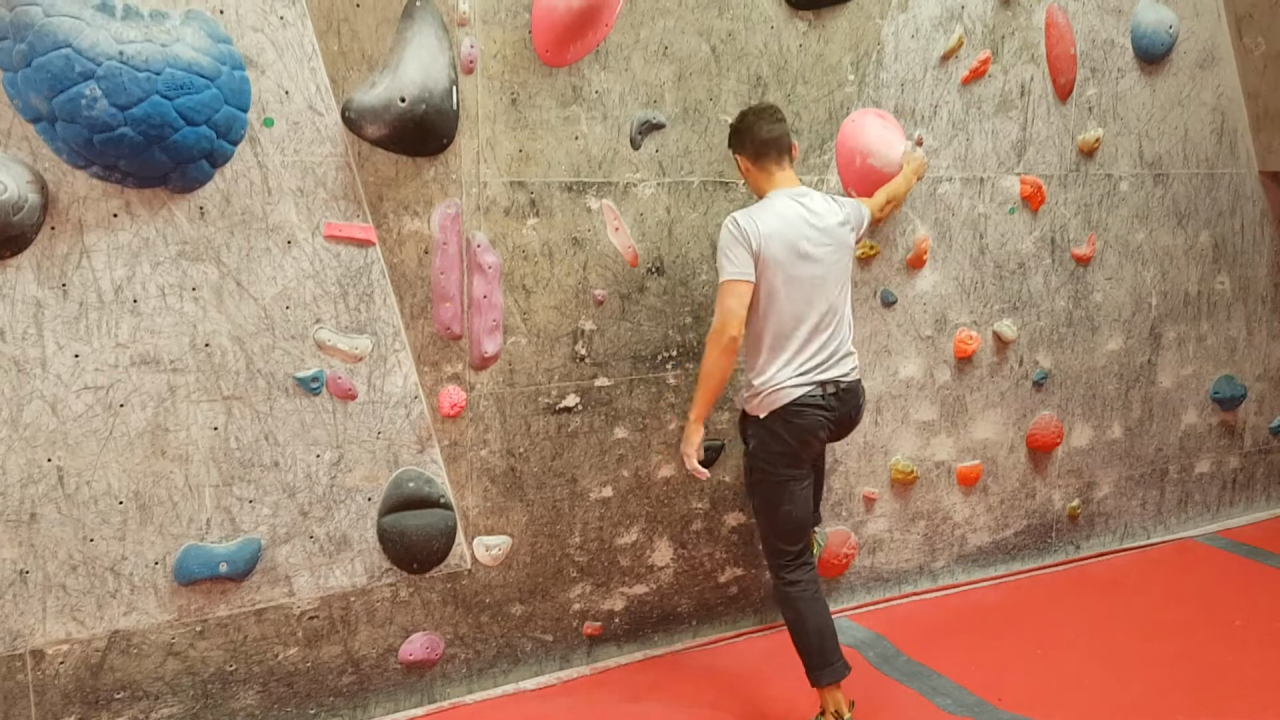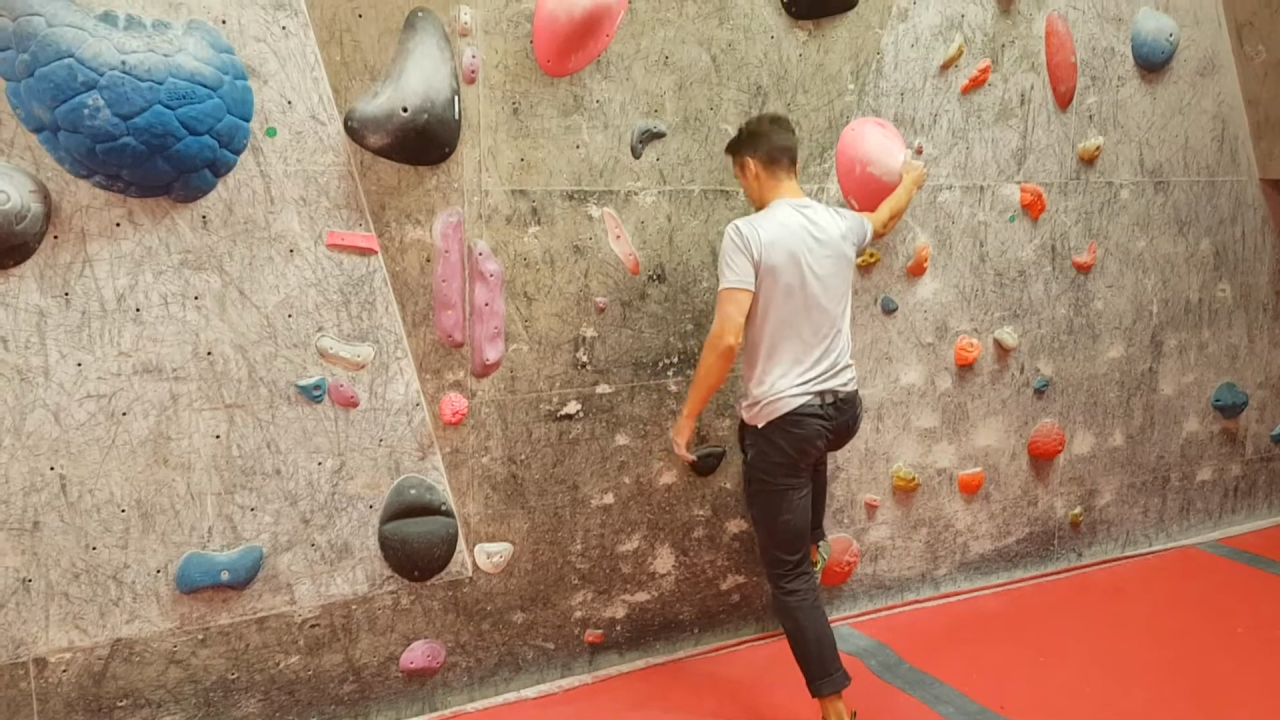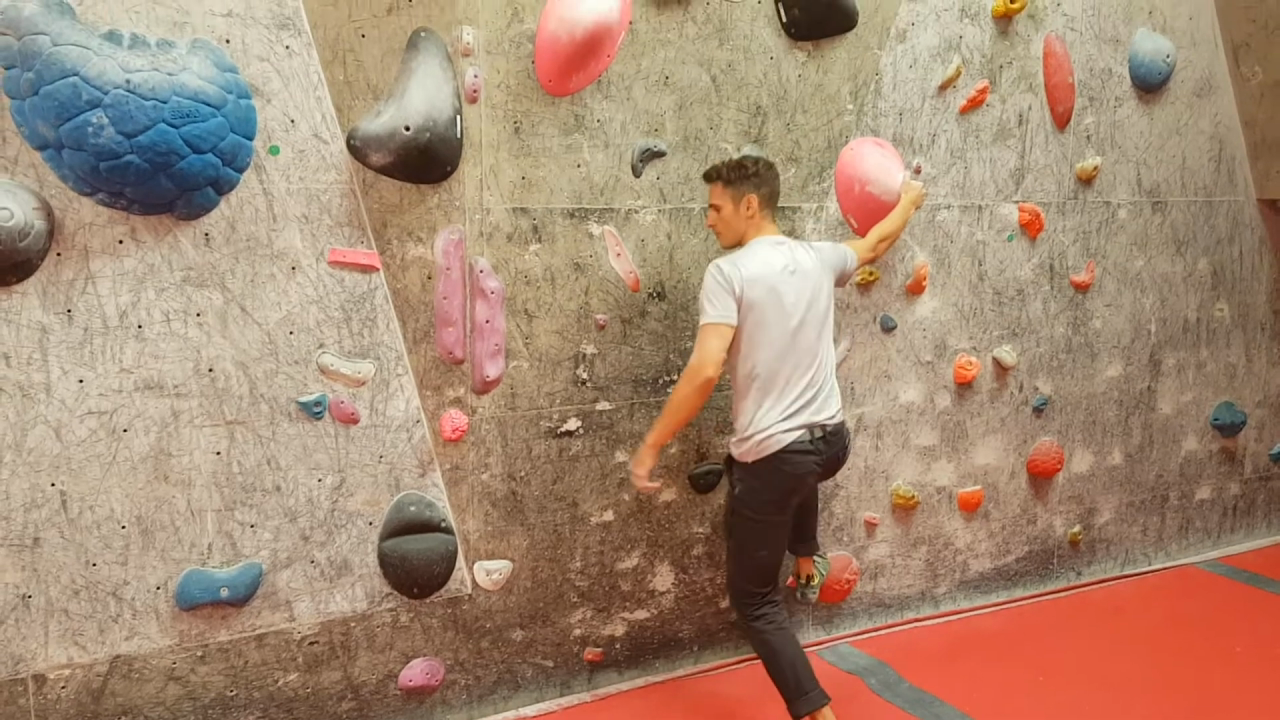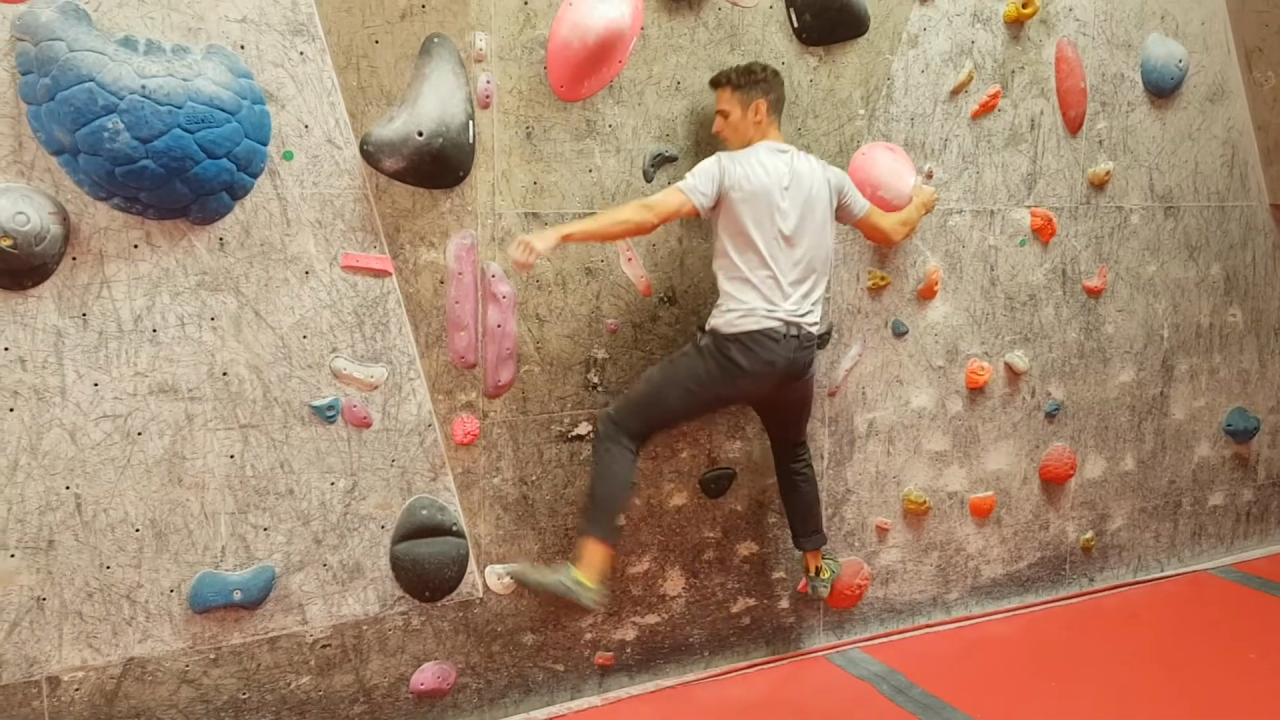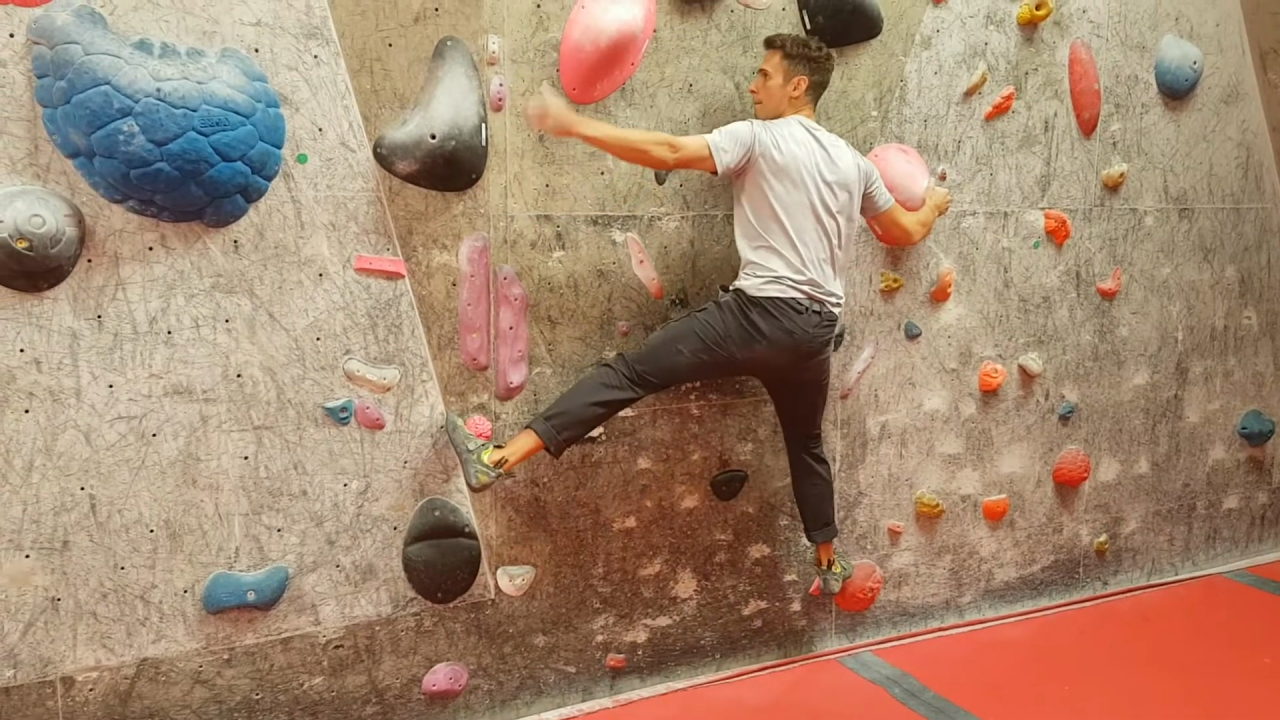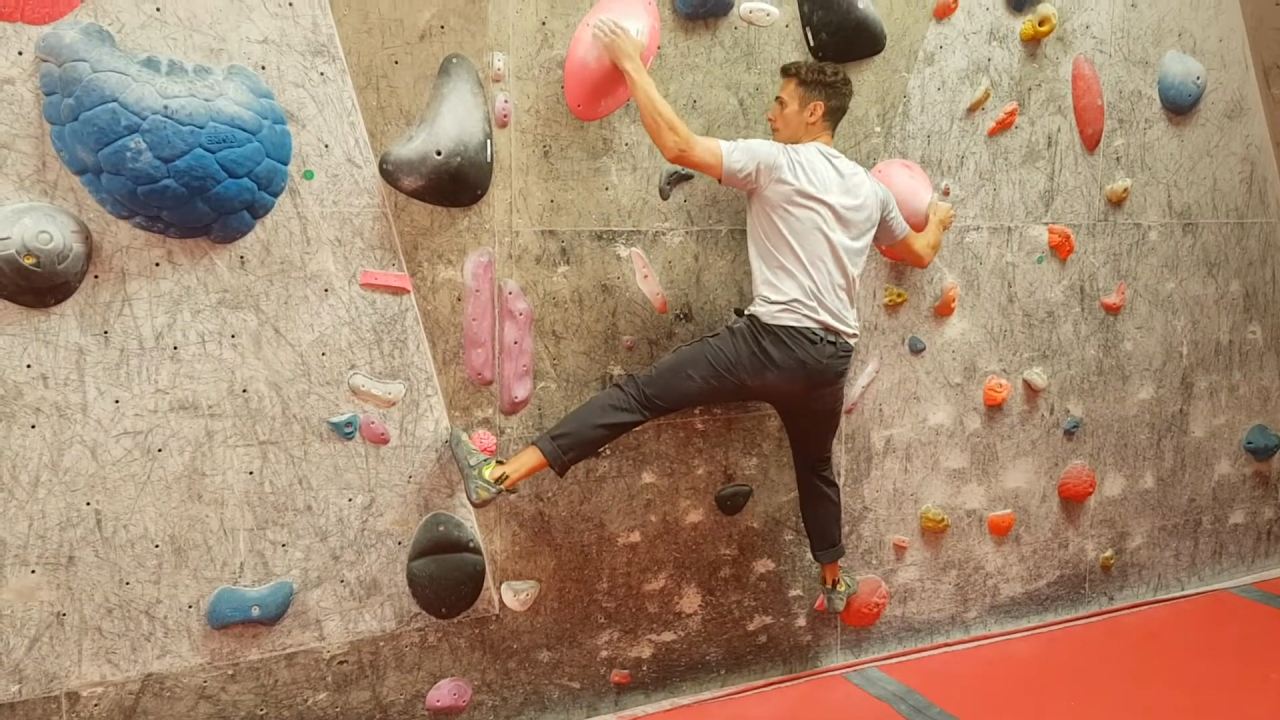
dt=0.5s
person 1, frame 1
left shoulder: (744, 226)
right shoulder: (840, 212)
left elbow: (728, 332)
right elbow: (883, 203)
left wrist: (696, 421)
right wrist: (910, 170)
left hip: (783, 411)
right hip: (845, 396)
left knee: (789, 567)
right ankle: (808, 527)
person 1, frame 2
left shoulder: (746, 234)
right shoulder: (841, 225)
left elbow: (727, 338)
right elbow: (884, 218)
left wrist: (688, 415)
right wrist: (909, 181)
left hip: (781, 422)
right hip: (843, 408)
left knee: (788, 576)
right ankle: (814, 541)
person 1, frame 3
left shoulder: (729, 272)
right shoulder: (818, 258)
left elbow: (704, 372)
right elbow: (873, 245)
left wrist: (651, 447)
right wrist: (906, 204)
left hip: (771, 454)
right hip: (832, 439)
left knee: (755, 603)
right ankle: (807, 563)
person 1, frame 4
left shoulder: (728, 169)
right shoulder: (825, 176)
left elbow: (651, 212)
right elbow: (886, 230)
left wrist: (563, 232)
right wrist: (919, 206)
left hip: (740, 345)
right hip: (797, 349)
left knee: (619, 429)
right knee: (793, 453)
left ankle: (589, 571)
right ankle: (819, 570)
person 1, frame 5
left shoulder: (757, 137)
right shoulder: (854, 162)
left elbow: (667, 153)
right elbow: (907, 232)
left wrist: (573, 124)
right wrist: (933, 206)
left hip: (758, 314)
right hip: (815, 329)
left knee: (627, 372)
right knee: (806, 444)
left ankle: (498, 458)
right ankle: (829, 563)
person 1, frame 6
left shoulder: (776, 161)
right shoulder: (871, 189)
left elbow: (678, 145)
right elbow: (919, 254)
left wrist: (631, 64)
right wrist: (937, 221)
left hip: (772, 341)
right hip: (829, 358)
left knee: (636, 395)
right knee: (815, 468)
left ankle: (499, 474)
right ankle: (835, 582)
